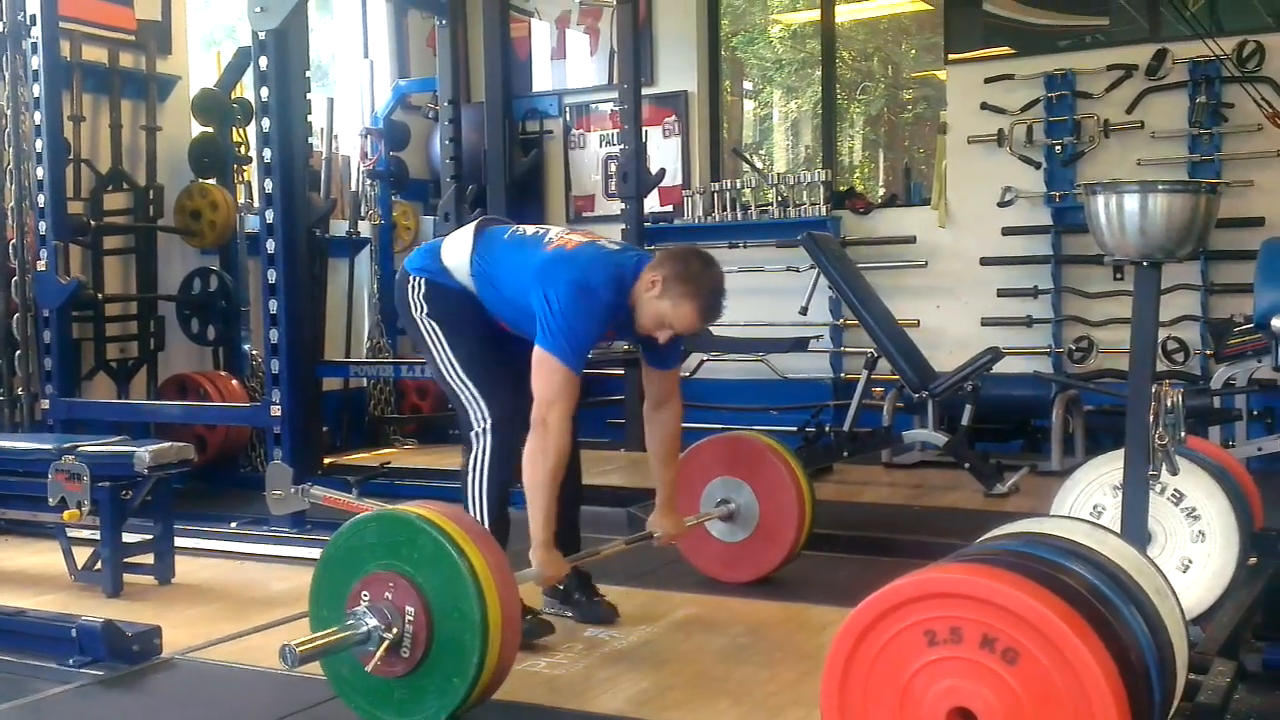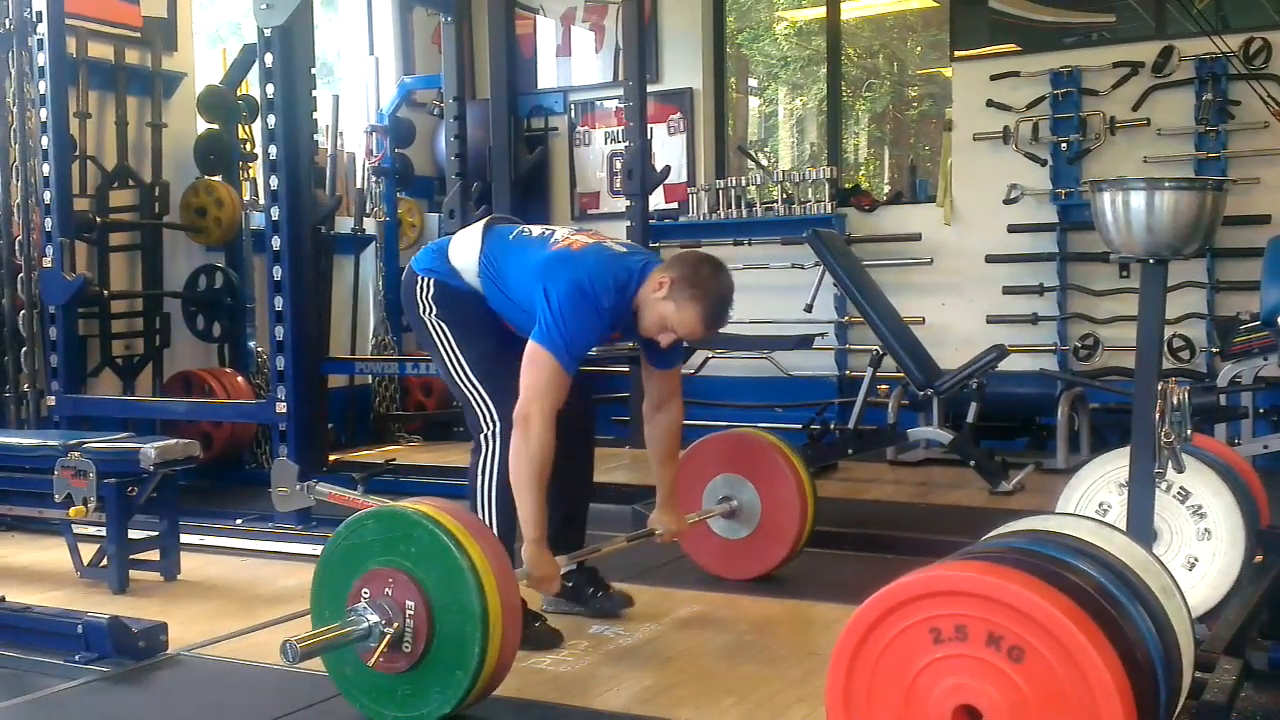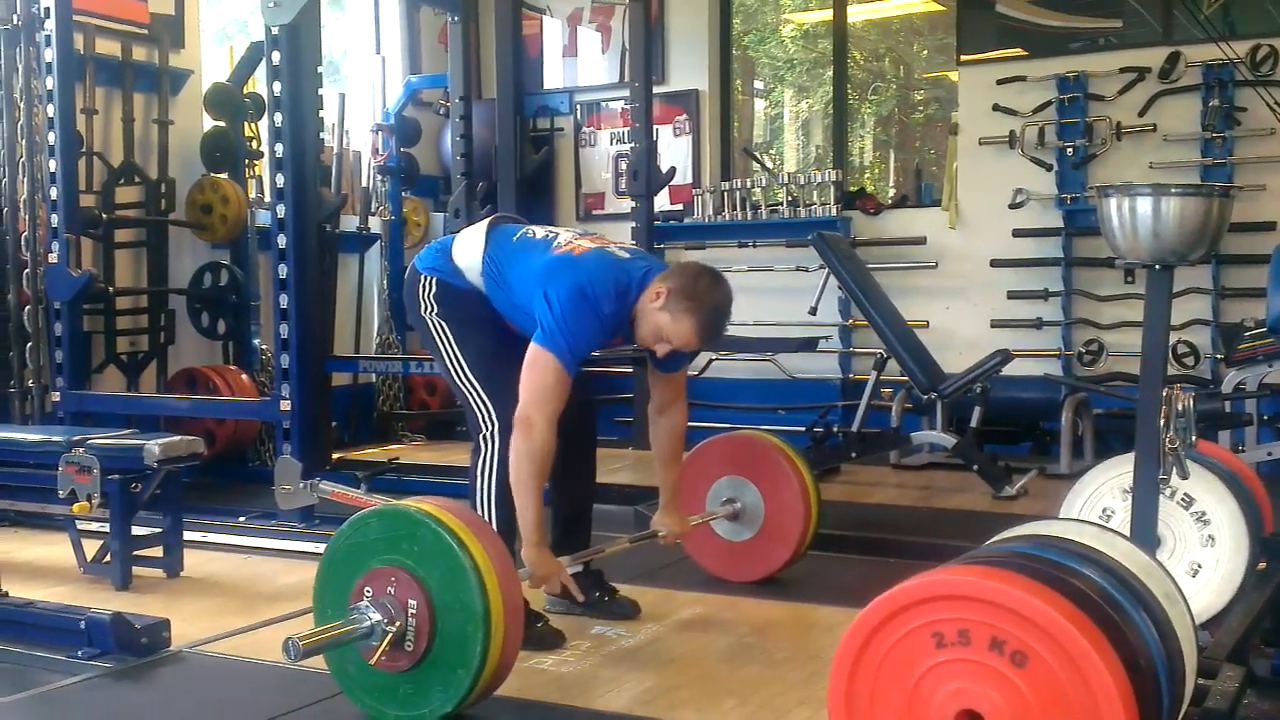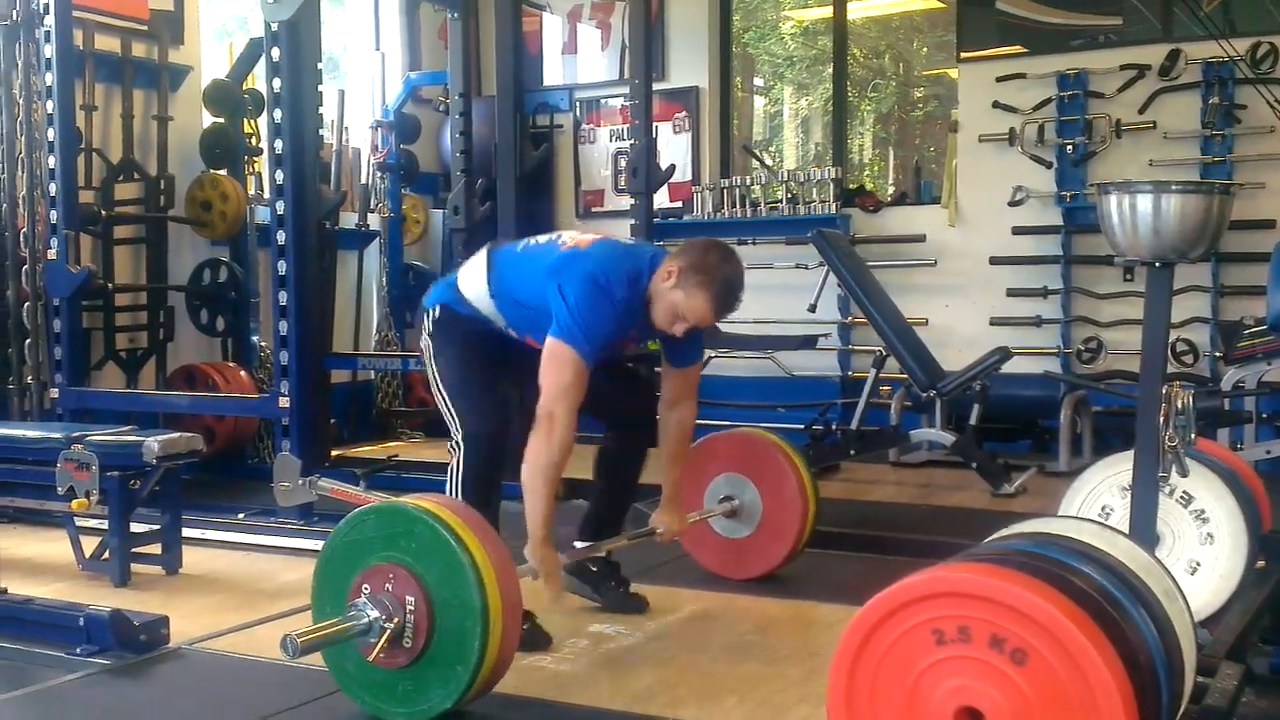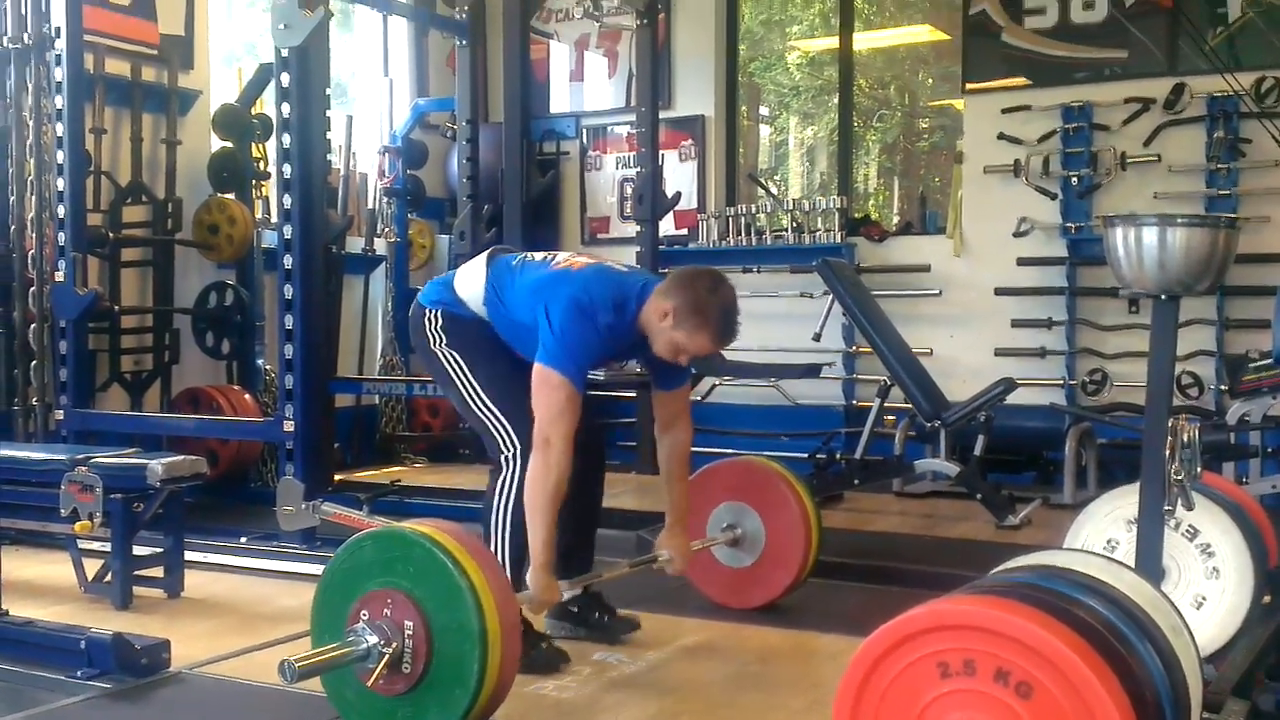
dt=0.5s
person 1, frame 1
left shoulder: (658, 297)
right shoulder: (581, 292)
left elbow: (663, 403)
right elbow: (547, 421)
left wrist: (665, 506)
right wrist: (541, 545)
left hip: (497, 298)
right hip: (439, 286)
left knee: (563, 423)
right knee: (498, 422)
left ankle: (565, 580)
person 1, frame 2
left shoulder: (670, 299)
right shoulder: (582, 293)
left elbow: (663, 404)
right elbow: (531, 418)
left wrist: (666, 504)
right wrist: (534, 544)
left hip: (504, 295)
right hip: (445, 286)
left knee: (575, 419)
right knee: (501, 423)
left ankle: (569, 576)
person 1, frame 3
left shoulder: (675, 307)
right shoulder: (584, 299)
left elbow: (668, 407)
right elbow: (532, 420)
left wrist: (669, 505)
right wrist: (534, 546)
left hip: (506, 290)
right hip: (449, 284)
left knee: (577, 418)
right knee: (501, 423)
left ankle: (574, 577)
person 1, frame 4
left shoulder: (686, 296)
right shoulder: (596, 287)
left elbow: (677, 404)
right elbow: (555, 416)
left wrist: (670, 503)
right wrist: (539, 542)
left hip: (529, 331)
right hip: (462, 318)
left knee: (639, 411)
right knee: (482, 435)
left ankle: (590, 560)
person 1, frame 5
left shoulder: (671, 321)
right shoulder: (583, 311)
left elbow: (673, 425)
right elbow: (550, 441)
left wrist: (676, 526)
right wrist: (541, 568)
left hip: (510, 329)
right hip: (452, 318)
right knee: (523, 447)
left ankle: (573, 601)
